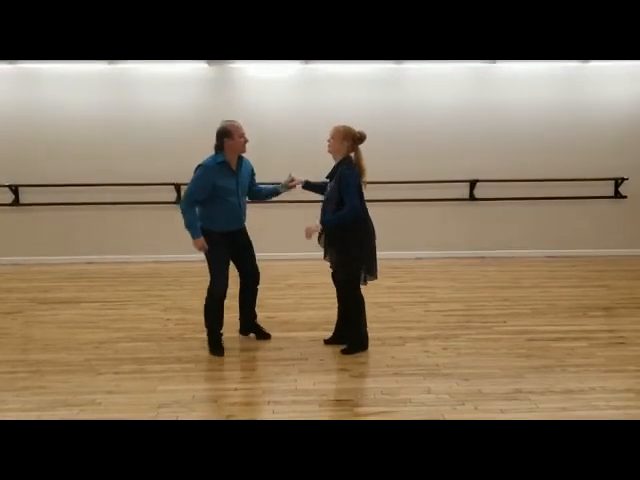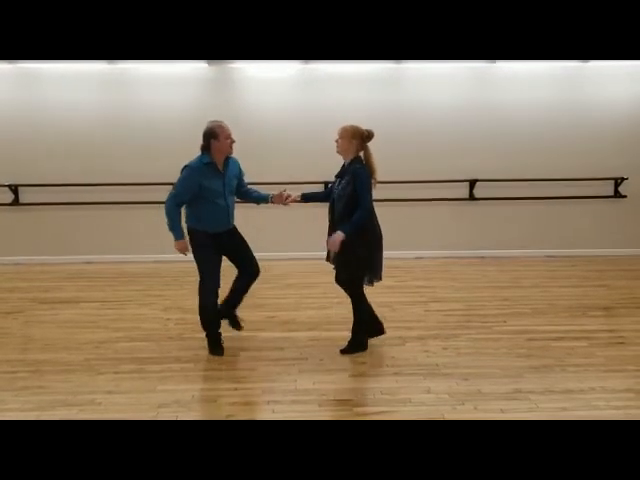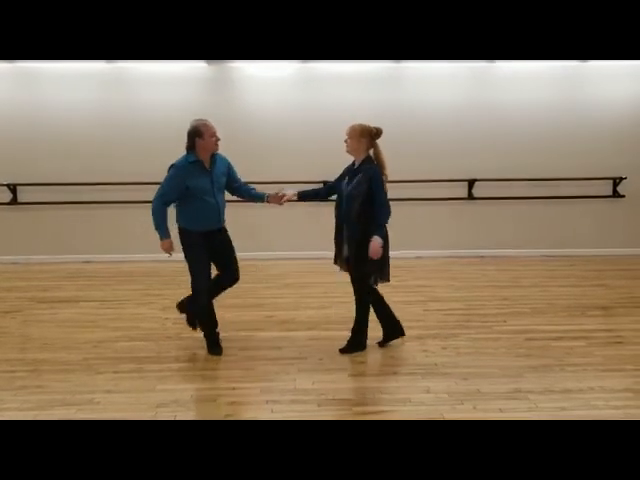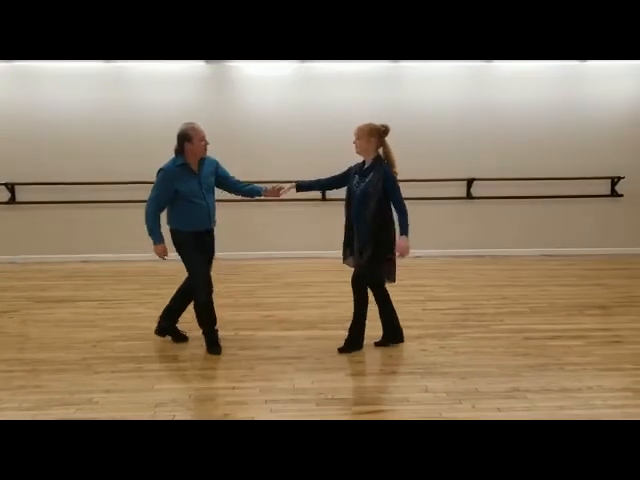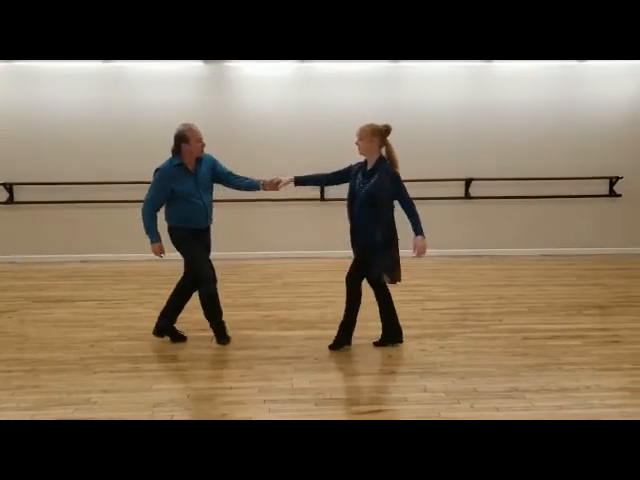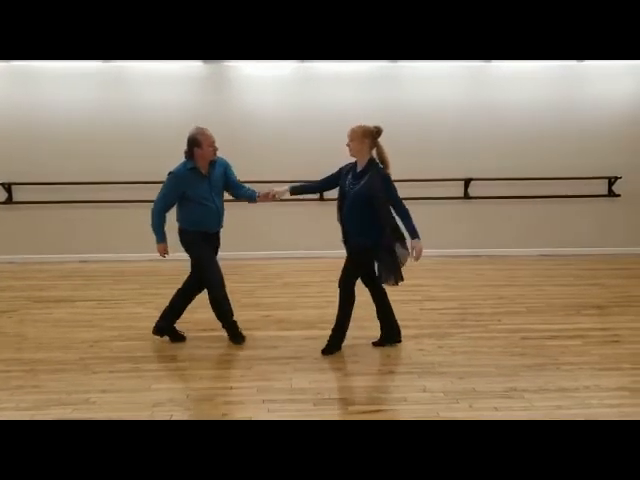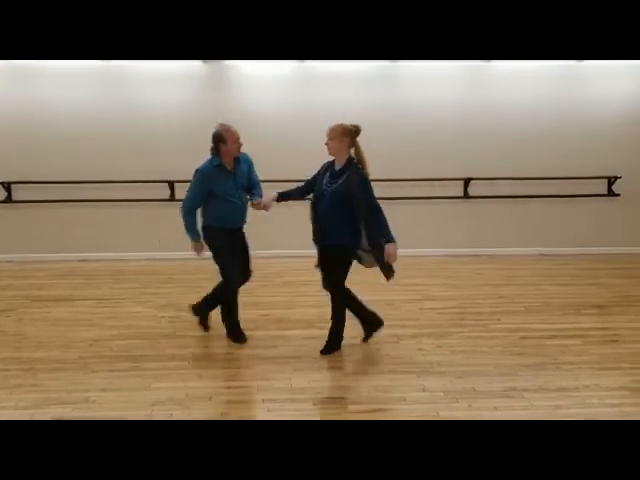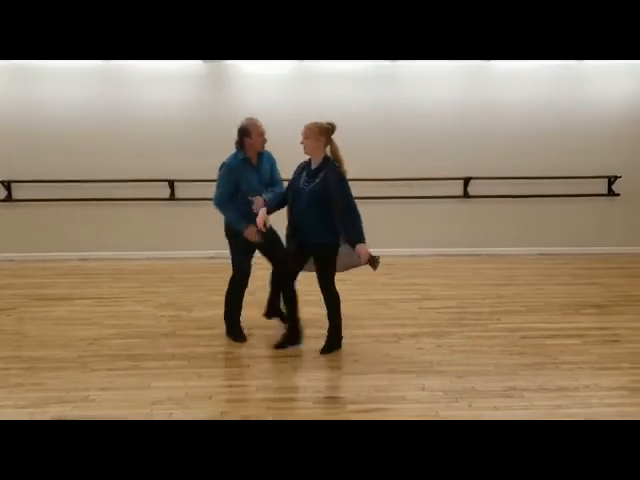
dt=0.2s
person 1, frame 1
left shoulder: (348, 172)
right shoulder: (339, 169)
left elbow: (352, 210)
right elbow: (330, 190)
left wrist: (321, 224)
right wrist: (304, 183)
left hip: (355, 238)
right hip: (344, 237)
left knee: (350, 285)
right knee: (340, 281)
left ankle: (359, 340)
right ankle: (343, 333)
person 1, frame 2
left shoulder: (360, 171)
right shoulder: (346, 170)
left elbow: (365, 210)
right elbow: (331, 196)
left wrist: (342, 232)
right wrist: (301, 197)
left hip: (362, 239)
right hip: (350, 239)
left knee: (354, 285)
right knee: (344, 280)
left ankle: (360, 340)
right ankle: (371, 324)
person 1, frame 3
left shoulder: (372, 171)
right shoulder: (351, 170)
left elbow: (384, 208)
right elbow: (328, 191)
left wrist: (378, 236)
right wrist: (297, 195)
left hip: (368, 240)
right hip: (354, 238)
left knee: (361, 285)
right knee: (362, 285)
left ankle: (358, 340)
right ankle: (392, 328)
person 1, frame 4
left shoulder: (384, 171)
right shoulder: (357, 170)
left elbow: (399, 205)
right elbow: (329, 183)
left wrist: (403, 235)
right wrist: (296, 186)
left hip: (378, 239)
right hip: (363, 238)
left knee: (359, 282)
right knee: (374, 283)
left ankle: (355, 338)
right ankle: (393, 333)
person 1, frame 5
left shoulder: (388, 173)
right shoulder: (357, 170)
left elbow: (407, 204)
right elbow: (328, 178)
left wrist: (419, 234)
right wrist: (294, 180)
left hip: (378, 240)
right hip: (363, 238)
left knee: (353, 279)
right knee: (376, 282)
left ankle: (345, 335)
right ankle: (392, 333)
person 1, frame 6
left shoulder: (379, 175)
right shoulder: (347, 171)
left elbow: (398, 207)
right elbow: (321, 185)
left wrist: (414, 237)
right wrist: (289, 190)
left hip: (368, 241)
right hip: (354, 240)
left knee: (346, 283)
right knee: (372, 283)
left ankle: (337, 339)
right ankle: (391, 332)
person 1, frame 7
left shoulder: (356, 175)
right shoulder: (326, 169)
left elbow: (373, 209)
right elbow: (305, 190)
left wrist: (389, 241)
right wrist: (276, 197)
left hip: (345, 241)
right hip: (327, 239)
left knee: (334, 286)
right knee: (332, 284)
left ankle: (335, 339)
right ankle: (370, 319)
person 1, frame 8
left shoulder: (333, 172)
right shoulder: (303, 169)
left elbow: (349, 208)
right elbow: (286, 196)
left wrist: (360, 241)
right wrist: (265, 209)
left hip: (325, 239)
right hip: (301, 238)
left knee: (326, 286)
left ankle: (335, 338)
right ankle: (292, 332)
person 2, frame 1
left shoulder: (245, 165)
right shoulder: (208, 169)
left elbow: (254, 193)
right elbow: (187, 203)
left wrist: (280, 188)
right wrist: (196, 234)
left hip: (238, 232)
right hip: (214, 236)
left knee: (251, 277)
right knee: (219, 286)
left ankle: (248, 324)
right ankle: (214, 336)
person 2, frame 2
left shoulder: (234, 165)
right shoulder: (194, 170)
left elbow: (243, 192)
right elbow: (172, 204)
left wrist: (270, 198)
right wrist: (178, 236)
left hip: (228, 231)
right hip: (202, 237)
left knee: (251, 269)
right knee: (210, 286)
left ankle: (227, 309)
right ankle: (213, 335)
person 2, frame 3
left shoulder: (222, 162)
right shoulder: (181, 169)
left elbow: (239, 188)
right elbow: (159, 203)
left wrist: (266, 198)
right wrist: (164, 235)
left hip: (218, 231)
right hip: (193, 236)
left knee: (231, 275)
right knee: (201, 284)
left ankle: (191, 306)
right ankle: (211, 334)
person 2, frame 4
left shoulder: (210, 164)
right shoulder: (169, 172)
left elbow: (233, 185)
right elbow: (153, 209)
left wrist: (263, 192)
right wrist: (157, 240)
left hip: (206, 233)
right hip: (184, 236)
left knee: (196, 281)
right knee: (202, 283)
left ankle: (166, 323)
right ankle: (210, 333)
person 2, frame 5
left shoulder: (208, 162)
right shoulder: (166, 172)
left elbow: (231, 179)
right elbow: (149, 207)
left wrist: (260, 185)
right wrist: (154, 239)
left hip: (203, 231)
right hip: (182, 233)
left knee: (192, 278)
right knee: (207, 276)
left ankle: (164, 324)
right ankle: (218, 325)
person 2, frame 6
left shoulder: (221, 165)
right shoulder: (179, 175)
left elbow: (236, 188)
right elbow: (159, 208)
left wrist: (257, 196)
right wrist: (161, 239)
left hip: (213, 234)
right hip: (193, 235)
left knee: (198, 280)
right knee: (215, 280)
left ankle: (164, 324)
right ankle: (230, 326)
person 2, frame 7
left shoulder: (245, 161)
right shoulder: (206, 172)
left elbow: (254, 186)
right elbow: (189, 206)
left wrist: (257, 199)
right wrist: (195, 238)
left hip: (236, 230)
right hip: (216, 231)
left knee: (243, 273)
right knee: (232, 277)
left ankle: (203, 307)
right ankle: (232, 326)
person 2, frame 8
left shoulder: (267, 158)
right shoulder: (231, 166)
left elbow: (278, 187)
right elbow: (221, 202)
left wrist: (265, 199)
right wrist: (244, 227)
right hip: (239, 228)
left knee: (283, 263)
right knee: (241, 275)
left ankle: (274, 308)
right ankle: (232, 324)
